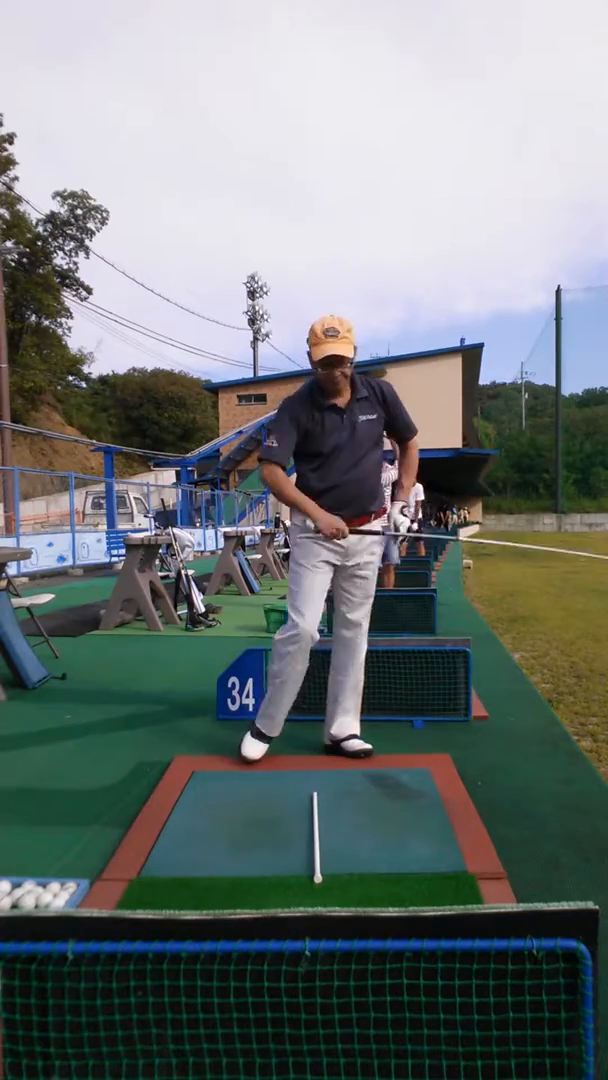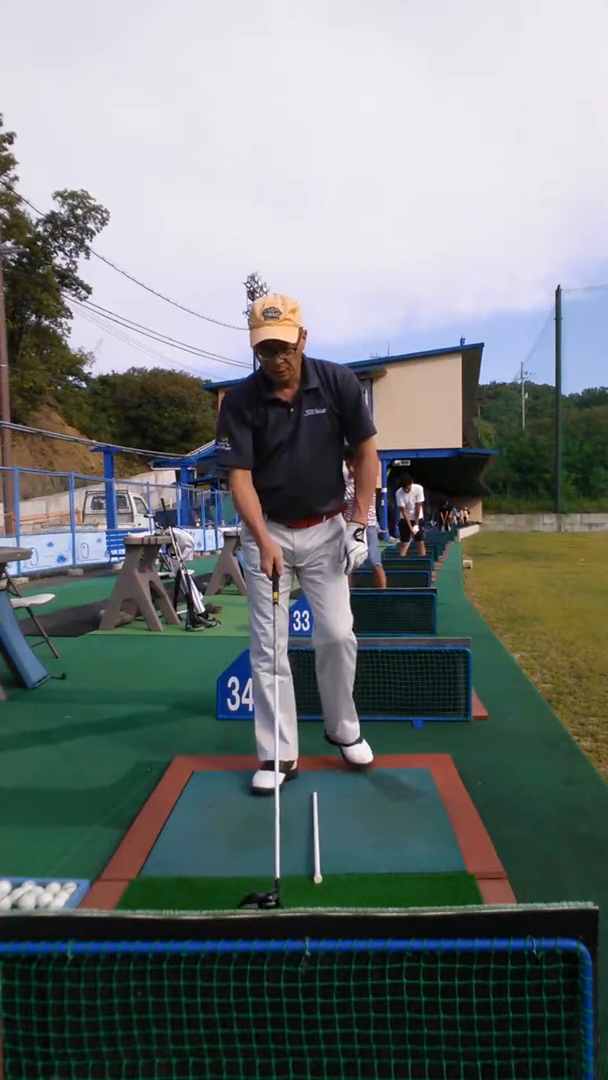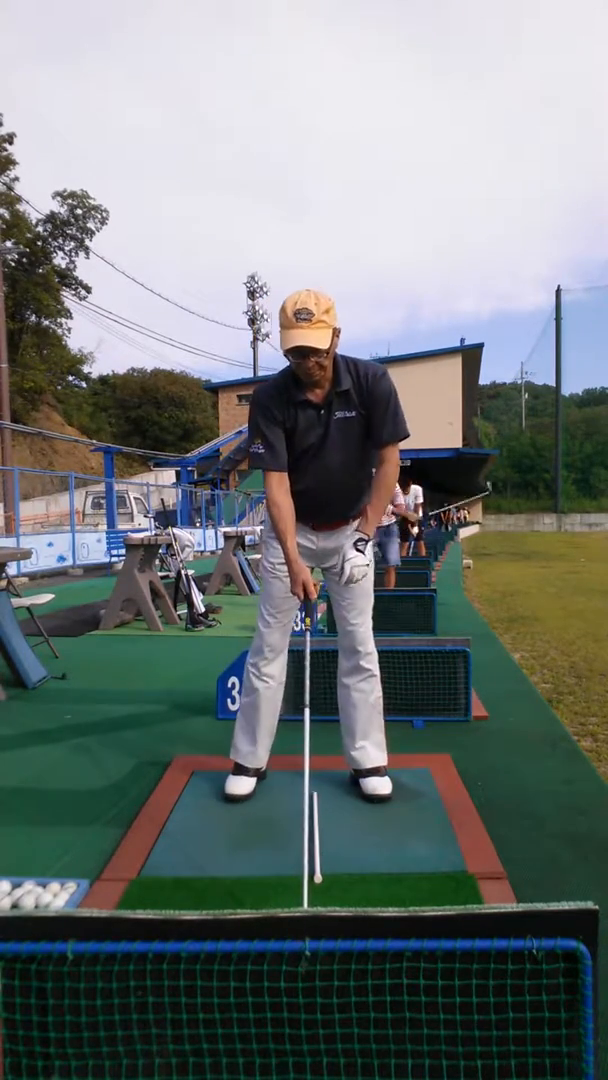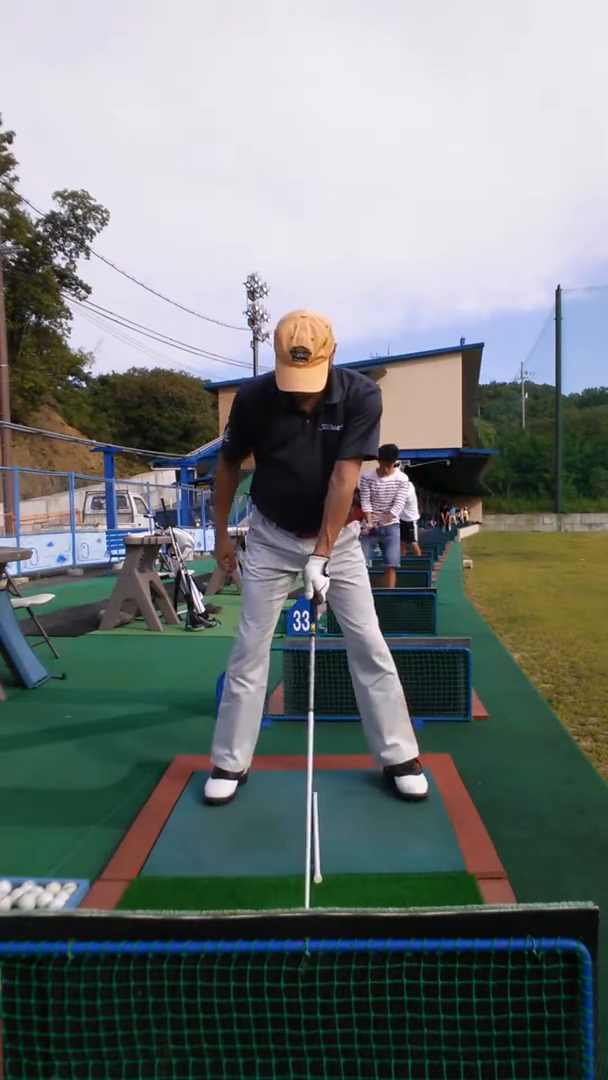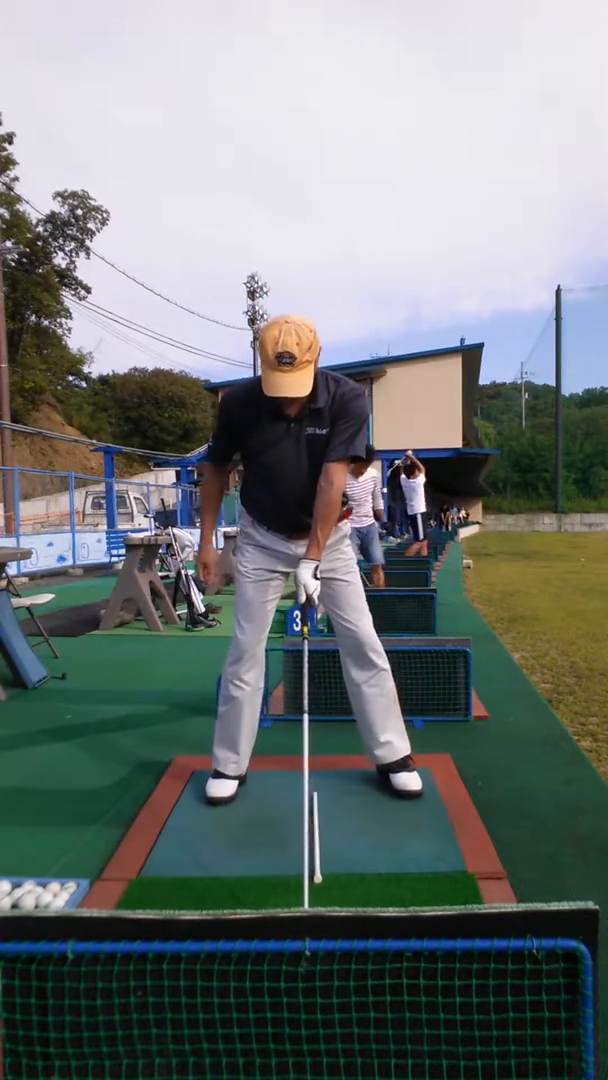
dt=1s
person 1, frame 1
left shoulder: (379, 394)
right shoulder: (297, 407)
left elbow: (409, 443)
right elbow: (269, 471)
left wrist: (401, 501)
right wrist: (315, 513)
left hip: (366, 533)
right hip: (315, 532)
left knee: (353, 631)
right knee: (300, 629)
left ankle: (341, 729)
right ankle: (267, 726)
person 1, frame 2
left shoulder: (339, 382)
right shoulder: (239, 400)
left elbow: (366, 453)
right elbow: (239, 478)
left wrist: (360, 524)
right wrist: (265, 542)
left hip: (326, 530)
right hip: (266, 532)
left knee: (337, 637)
right knee: (268, 645)
left ankle: (345, 730)
right ankle: (277, 755)
person 1, frame 3
left shoulder: (372, 381)
right shoulder: (269, 397)
left elbow: (387, 464)
right elbow: (276, 482)
left wrist: (364, 535)
right wrist: (293, 560)
left hip: (351, 530)
right hip: (289, 530)
left knee: (359, 643)
right knee: (269, 643)
left ankle: (367, 759)
right ankle: (249, 759)
person 1, frame 4
left shoulder: (361, 395)
right shoulder: (253, 397)
left elbow: (344, 477)
right elbow: (229, 464)
left wrist: (322, 555)
right wrist: (221, 533)
left hip: (338, 536)
right hip: (271, 537)
left knee: (368, 643)
right knee: (250, 647)
left ankle: (399, 757)
right ankle: (230, 762)
person 1, frame 5
left shoulder: (347, 399)
right shoulder: (238, 401)
left elbow: (332, 481)
right elbow: (216, 469)
left wrist: (313, 558)
right wrist: (207, 540)
left hip: (328, 537)
right hip: (261, 538)
left knee: (361, 640)
right knee: (246, 648)
left ankle: (392, 755)
right ankle: (229, 763)
